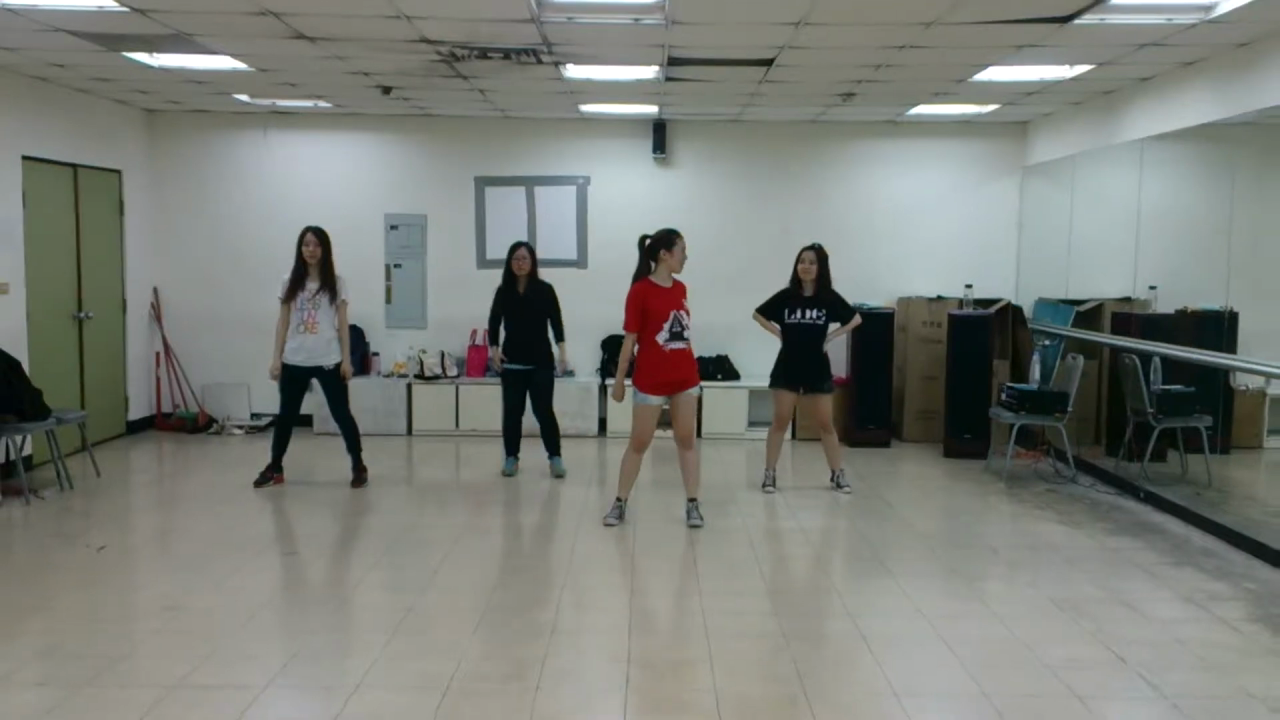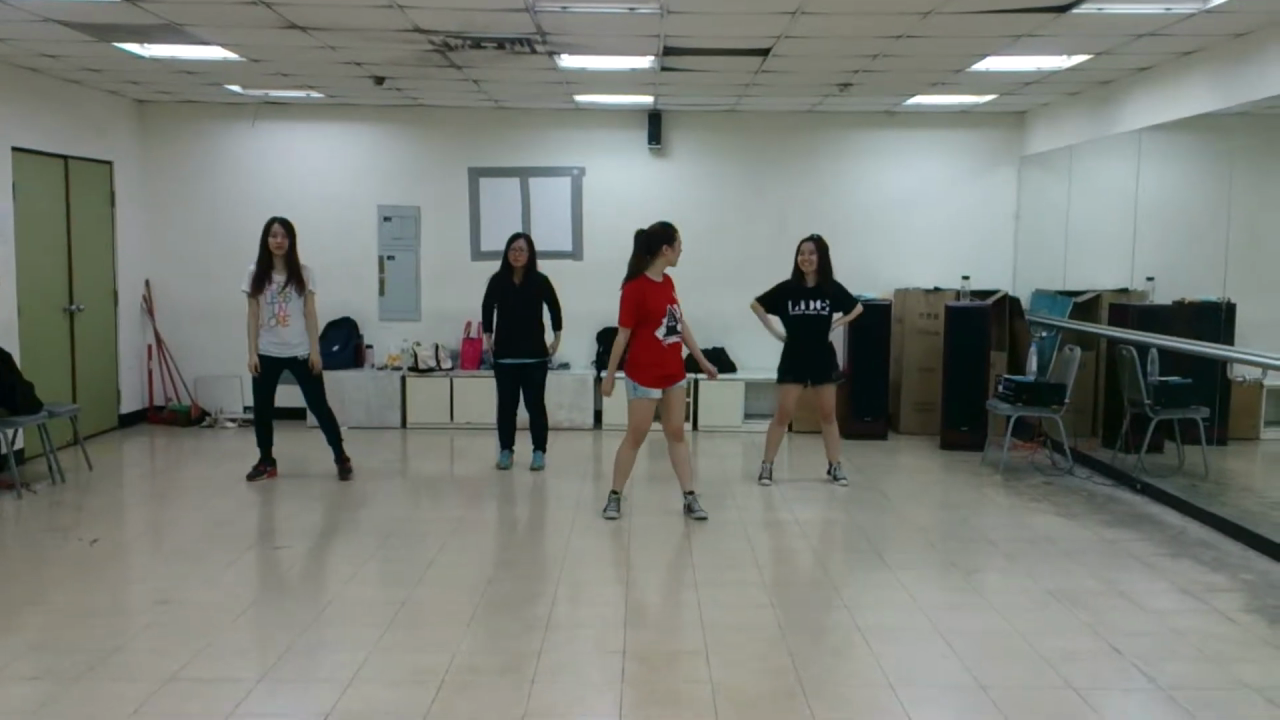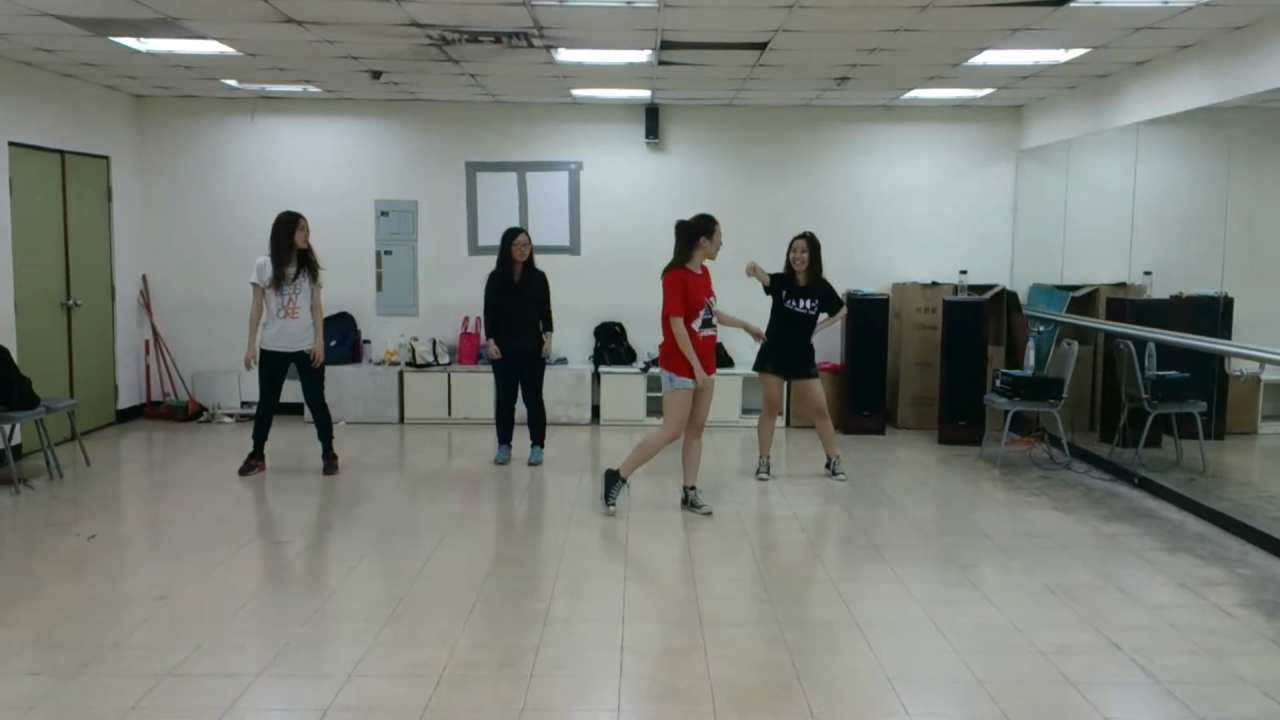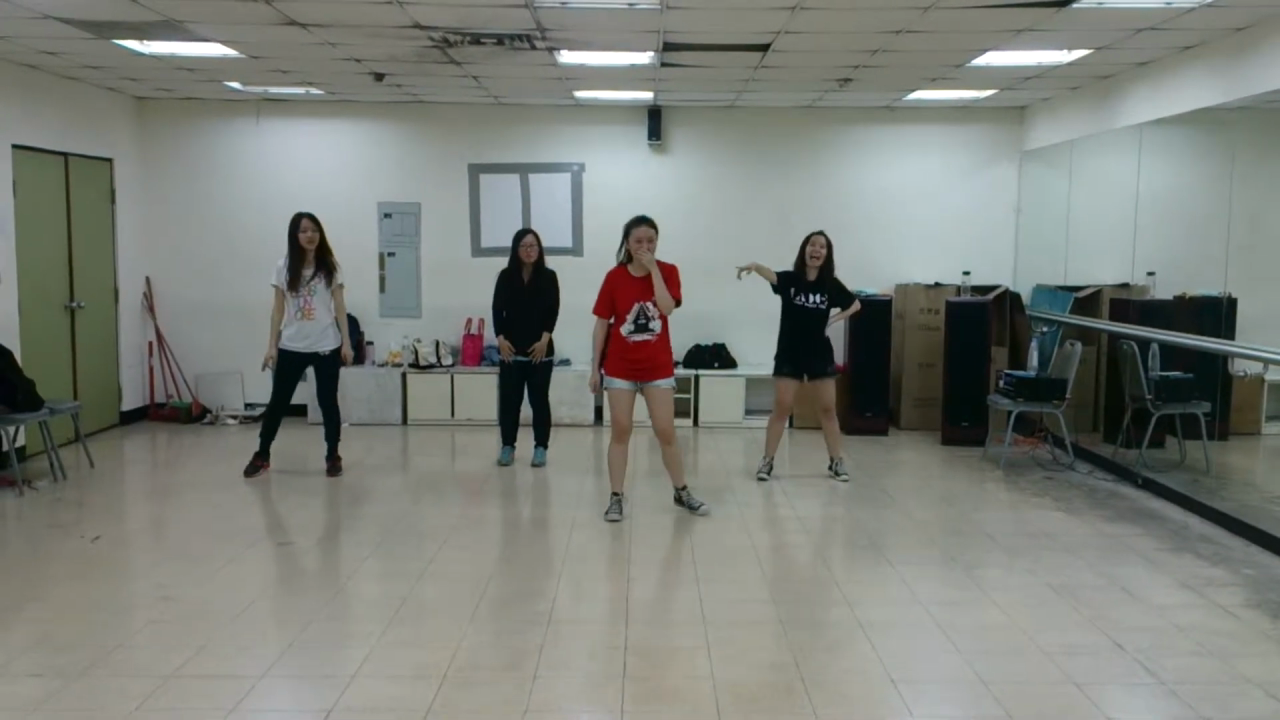
dt=1s
person 1, frame 1
left shoulder: (680, 289)
right shoulder: (641, 290)
right elbow: (630, 339)
right wrist: (619, 380)
left hip: (685, 379)
right hip: (650, 381)
left knee: (686, 440)
right knee: (639, 443)
left ankle: (692, 504)
right ankle: (620, 503)
person 1, frame 2
left shoulder: (668, 282)
right shoulder: (636, 287)
right elbow: (623, 333)
left wrist: (701, 359)
right wrist: (610, 373)
left hip: (674, 372)
right hip: (645, 375)
left knee: (676, 434)
right knee: (636, 435)
left ankle: (689, 497)
right ankle: (615, 496)
person 1, frame 3
left shoulder: (704, 273)
right shoulder: (676, 276)
right elbow: (677, 325)
left wrist: (745, 325)
right wrist: (695, 367)
left hip: (704, 364)
right hip: (679, 365)
left knee: (695, 429)
right knee: (672, 430)
left ankle: (689, 492)
right ankle: (617, 476)
person 1, frame 4
left shoulder: (668, 272)
right shoulder: (614, 277)
left elbow: (667, 307)
right elbow: (601, 324)
left wrist: (652, 269)
right wrist: (595, 367)
left hip: (658, 367)
right hip: (620, 368)
left knee: (666, 432)
right knee: (620, 432)
left ankle: (682, 491)
right ankle: (616, 497)
person 2, frame 1
left shoulder: (335, 283)
right shoulder: (291, 282)
left elbow: (343, 324)
right elbow: (283, 322)
left wrist: (346, 359)
right wrist: (277, 357)
left hip: (329, 361)
right hip: (294, 361)
left knee: (341, 414)
right knee: (286, 414)
left ankle: (358, 467)
right ankle: (275, 468)
person 2, frame 2
left shoulder: (303, 273)
right shoulder: (256, 273)
left elbow: (310, 314)
right elbow: (253, 315)
left wrist: (315, 349)
right wrist: (252, 352)
left hip: (301, 352)
right hip: (267, 353)
left knee: (318, 405)
right knee: (262, 408)
left ankle: (341, 459)
right ankle: (266, 461)
person 2, frame 3
left shoulder: (310, 266)
right shoulder: (264, 265)
left elbow: (316, 307)
right elbow: (257, 308)
left wrist: (319, 343)
right wrist: (251, 345)
left hip: (306, 346)
right hip: (273, 347)
left knee: (316, 400)
right knee: (267, 402)
left ankle: (329, 455)
right ankle: (257, 456)
person 2, frame 4
left shoulder: (330, 267)
right shoulder: (284, 267)
left elbow: (339, 307)
right elbow: (278, 309)
left wrist: (346, 342)
right wrist: (272, 345)
left hip: (326, 347)
right hip: (291, 347)
left knee: (328, 402)
right knee: (278, 401)
left ankle: (333, 457)
right ankle: (262, 455)
person 3, frame 1
left shoulder: (830, 298)
right shoulder: (786, 296)
left elbow: (855, 320)
right elbow: (758, 315)
left wrist: (831, 336)
right wrist: (779, 333)
left hip: (817, 368)
right hip: (787, 368)
left knee: (826, 424)
right knee: (780, 422)
left ankle: (837, 474)
right ankle: (769, 473)
person 3, frame 2
left shoulder: (831, 288)
right shoulder: (787, 288)
left elbow: (857, 308)
right elbow: (757, 305)
left wrist: (835, 325)
right wrist: (774, 330)
left hip: (824, 360)
right hip: (793, 361)
left knee: (828, 415)
right knee: (783, 415)
left ankle: (835, 466)
right ankle: (767, 466)
person 3, frame 3
left shoulder: (821, 287)
right shoulder: (781, 281)
left elbow: (841, 310)
right elbow: (764, 278)
left wrist: (819, 327)
right wrist: (752, 267)
left hip: (802, 356)
right hip: (773, 354)
left knee: (820, 409)
right knee: (771, 408)
left ankle: (833, 460)
right ankle: (763, 460)
person 3, frame 4
left shoulder: (831, 284)
right shoulder: (790, 279)
left elbow: (855, 305)
right elbow: (770, 275)
left wrist: (833, 319)
right wrist: (754, 266)
left hip: (820, 354)
right hip: (789, 354)
left knee: (828, 409)
right knee: (781, 409)
left ankle: (836, 462)
right ankle: (767, 460)
person 4, frame 1
left shoulder: (544, 290)
right shoulder: (504, 291)
left elbow: (556, 321)
right elbow: (494, 322)
left wrist: (562, 351)
right wrist: (495, 348)
left hip: (541, 362)
right hip: (511, 362)
left knee: (544, 410)
right knee: (512, 411)
left ankle: (556, 457)
right ankle: (511, 458)
person 4, frame 2
left shoulder: (539, 281)
right shoulder: (497, 281)
left elbow: (554, 308)
right elbow: (487, 308)
left wrist: (557, 338)
right wrist: (487, 335)
left hip: (535, 354)
right hip: (504, 354)
left knee: (535, 403)
right knee: (506, 404)
left ankle: (539, 451)
right ankle: (506, 451)
person 4, frame 3
left shoulder: (537, 277)
right shoulder: (496, 278)
left elbow: (545, 310)
right elbow: (489, 312)
left wrist: (548, 339)
right wrist: (490, 341)
left hip: (533, 348)
right hip: (503, 349)
left knee: (533, 398)
right knee: (505, 398)
left ankle: (537, 446)
right ankle: (504, 446)
person 4, frame 4
left shoulder: (548, 277)
right shoulder: (506, 276)
left elbow: (553, 311)
right elbow: (497, 309)
left wrist: (545, 340)
right wrist: (500, 339)
left hip: (540, 349)
right hip: (511, 349)
left knee: (539, 400)
right knee: (509, 399)
left ankle: (541, 448)
right ankle: (507, 447)
